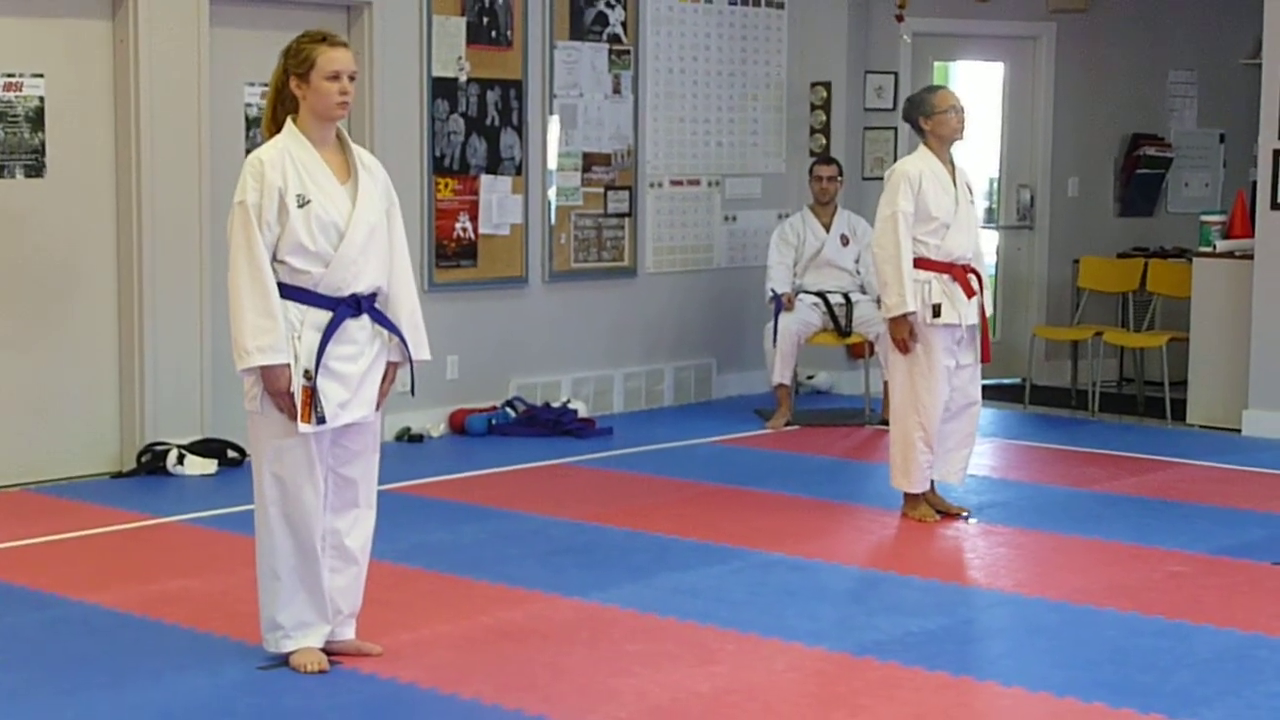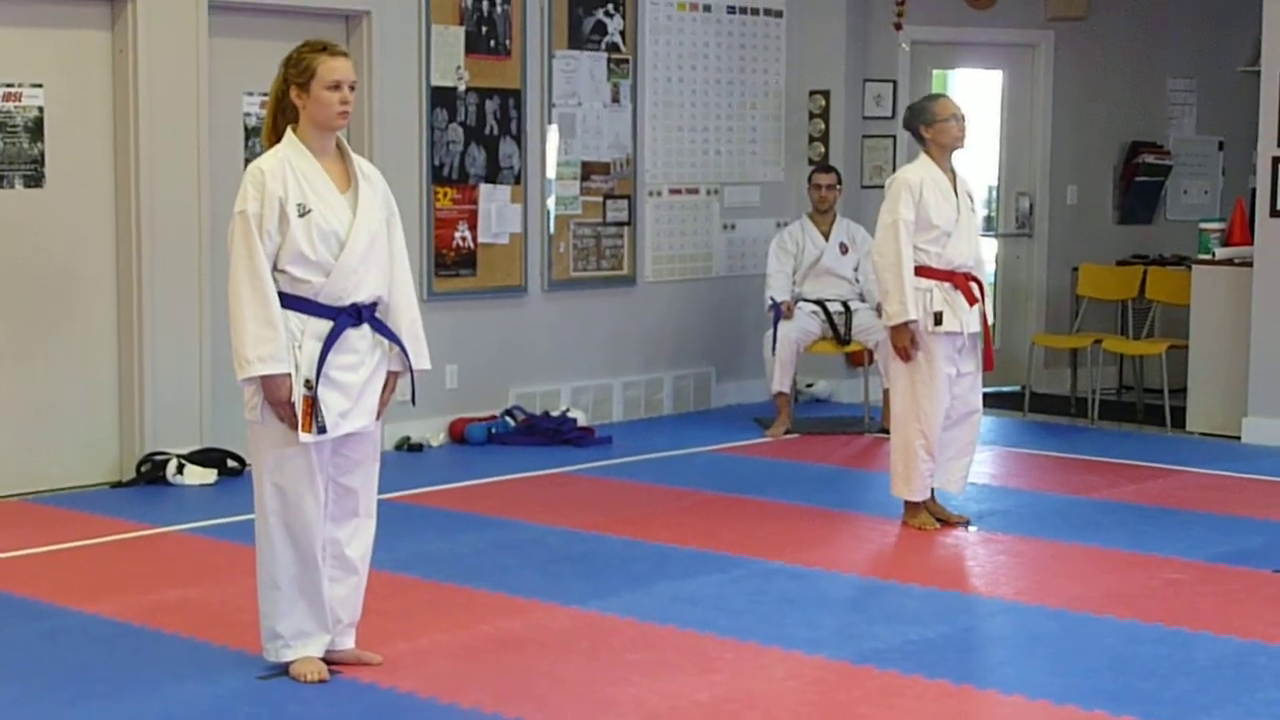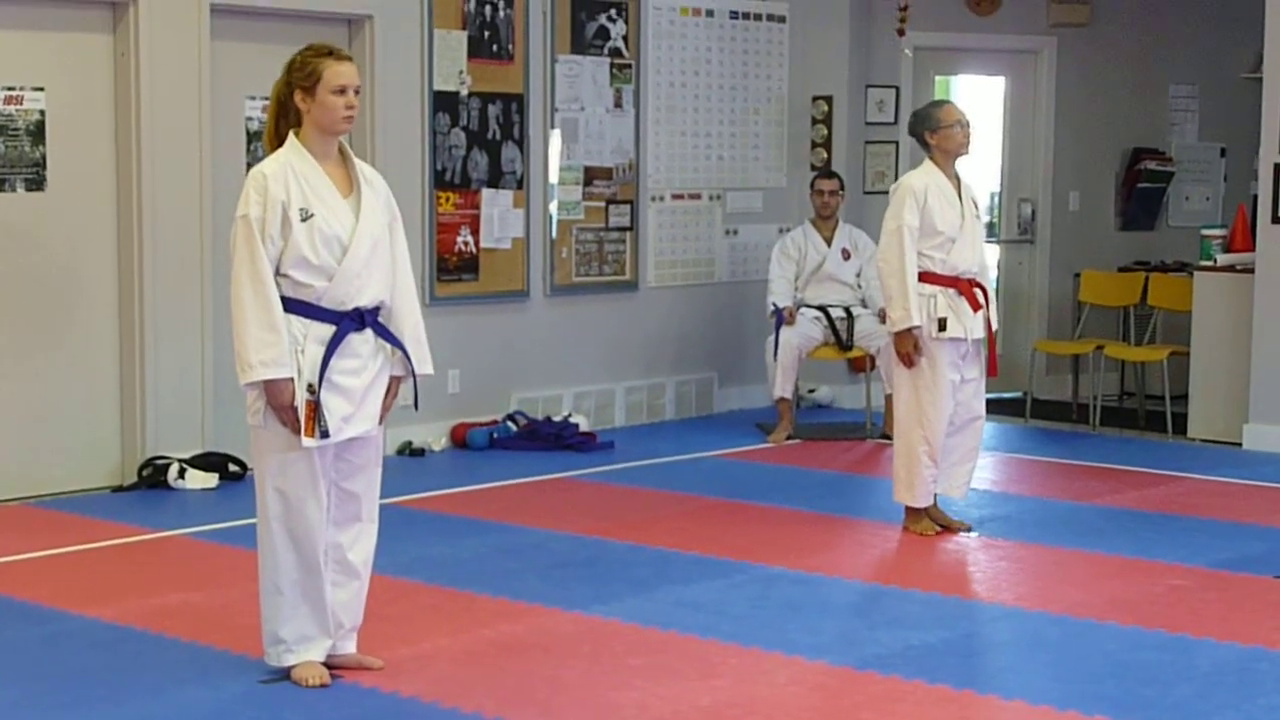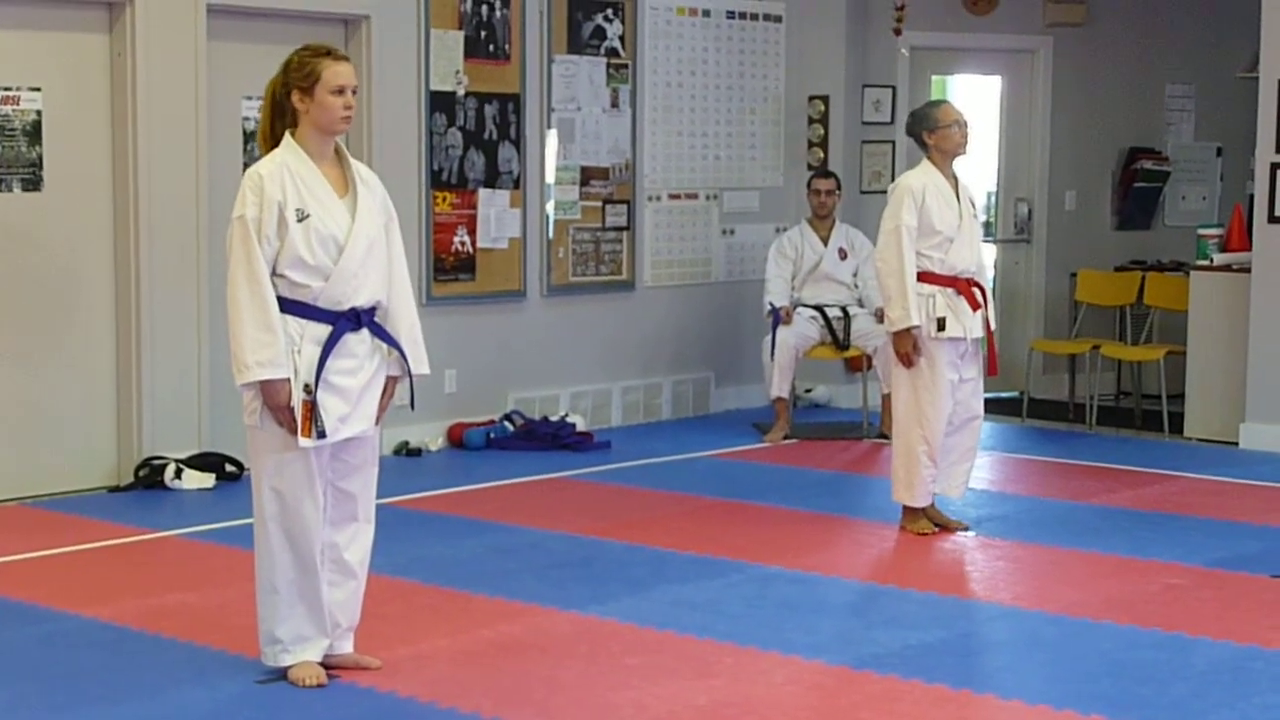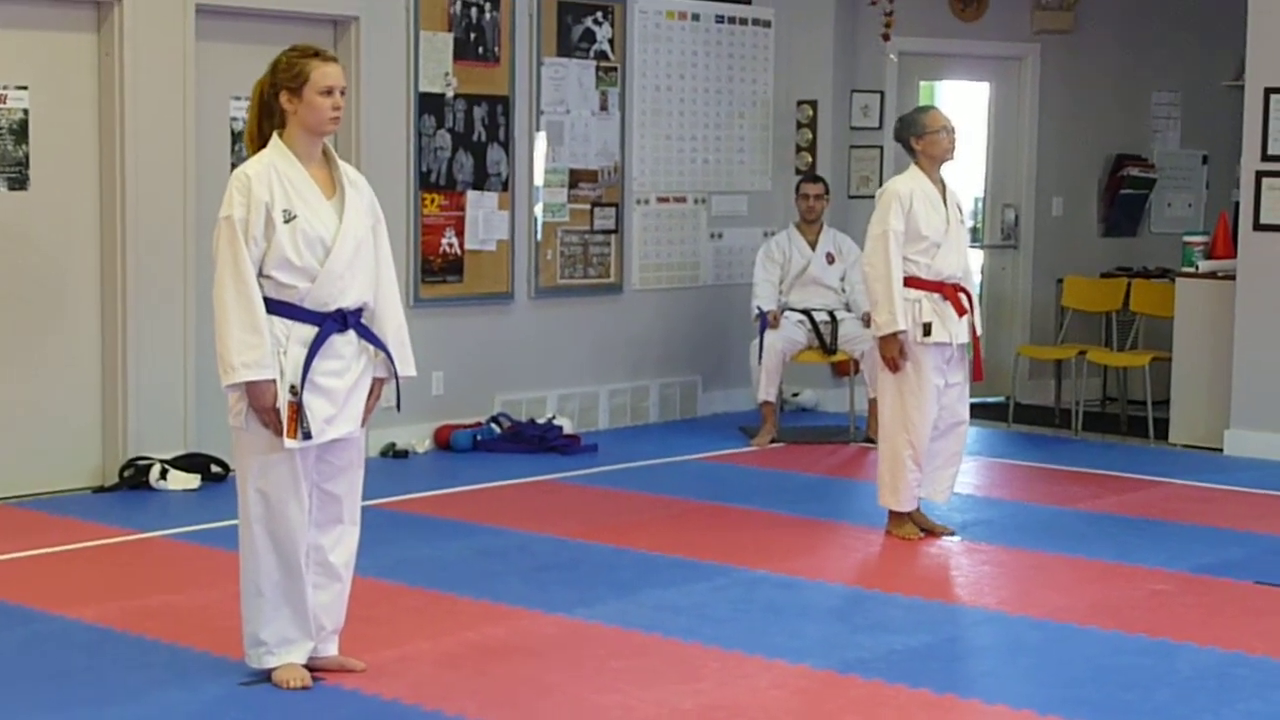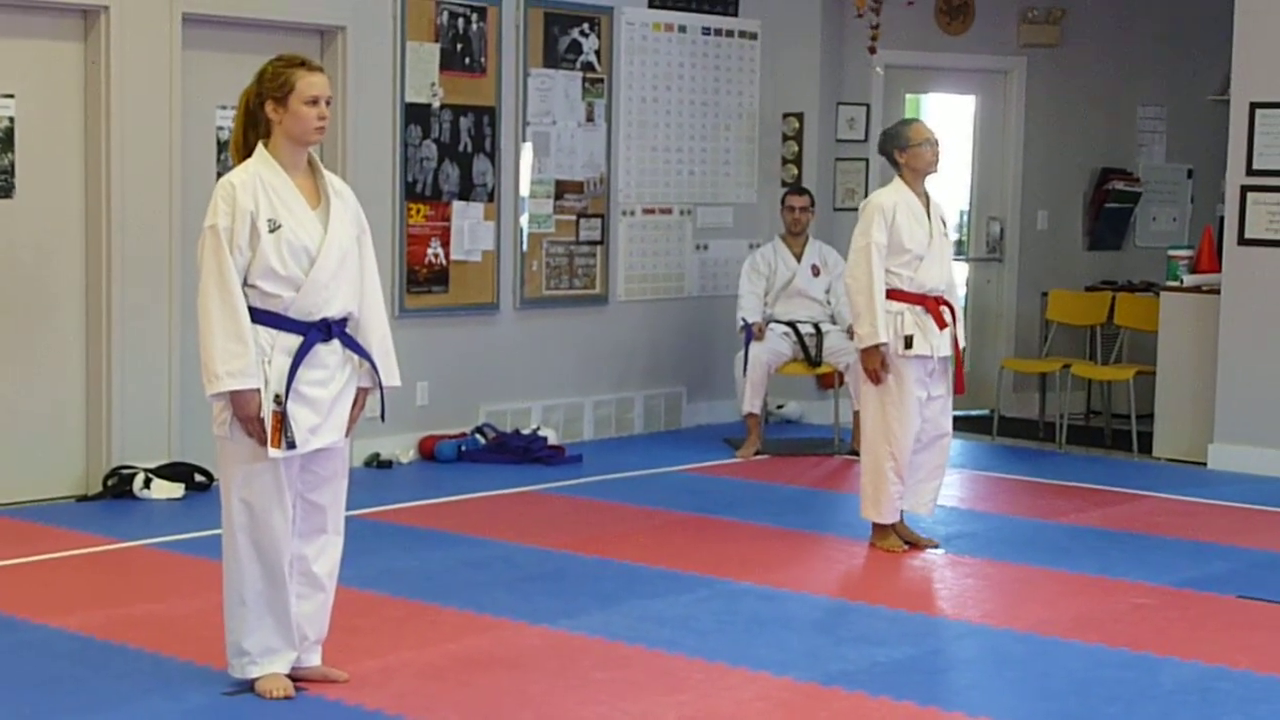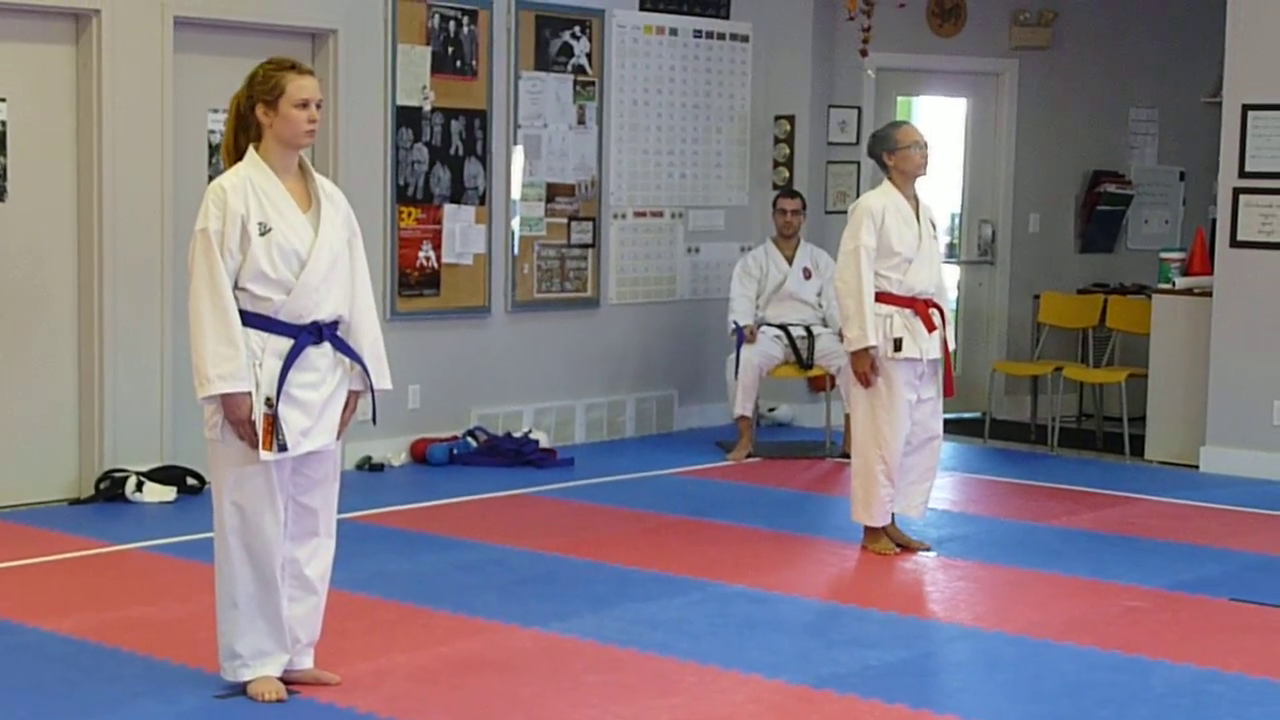
dt=0.2s
person 1, frame 1
left shoulder: (369, 169)
right shoulder: (269, 166)
left elbow: (392, 261)
right elbow: (251, 268)
left wrist: (394, 347)
right wrist: (270, 358)
left hip: (358, 346)
right hip: (297, 343)
left knee: (351, 491)
right knee: (295, 492)
left ankle: (335, 623)
right ankle: (296, 631)
person 1, frame 2
left shoulder: (368, 178)
right shoulder: (268, 176)
left elbow: (393, 270)
right elbow: (252, 278)
left wrist: (394, 358)
right wrist: (270, 367)
left hip: (358, 354)
right hip: (297, 352)
left knee: (351, 502)
right knee: (295, 502)
left ankle: (336, 632)
right ankle: (296, 641)
person 1, frame 3
left shoulder: (370, 183)
right shoulder: (272, 180)
left elbow: (395, 275)
right elbow: (254, 283)
left wrist: (396, 361)
right wrist: (273, 373)
left hip: (360, 359)
right hip: (300, 357)
left knee: (353, 506)
right knee: (297, 507)
left ankle: (337, 637)
right ankle: (298, 645)
person 1, frame 4
left shoulder: (366, 183)
right shoulder: (268, 181)
left elbow: (390, 274)
right elbow: (251, 283)
left wrist: (393, 361)
right wrist: (270, 373)
left hip: (357, 359)
right hip: (297, 357)
left knee: (350, 506)
right knee: (294, 506)
left ankle: (334, 637)
right ankle: (295, 645)
person 1, frame 5
left shoulder: (354, 184)
right shoulder: (255, 181)
left elbow: (378, 276)
right elbow: (238, 283)
left wrist: (379, 363)
right wrist: (256, 375)
left hip: (343, 361)
right hip: (284, 359)
left knee: (335, 508)
right knee: (280, 508)
left ankle: (319, 639)
right ankle: (279, 647)
person 1, frame 6
left shoulder: (339, 194)
right shoulder: (240, 190)
left elbow: (363, 286)
right elbow: (222, 293)
left wrist: (364, 374)
right wrist: (240, 383)
left hip: (328, 371)
right hip: (267, 369)
left knee: (319, 518)
right knee: (263, 518)
left ankle: (301, 649)
right ankle: (261, 657)
person 1, frame 7
left shoulder: (330, 198)
right shoulder: (231, 194)
left elbow: (354, 290)
right elbow: (213, 296)
left wrist: (355, 377)
right wrist: (231, 387)
left hip: (318, 374)
right hip: (258, 371)
left knee: (310, 521)
right knee: (254, 521)
left ankle: (293, 652)
right ankle: (253, 660)
person 2, frame 1
left shoulder: (960, 176)
right shoulder: (908, 172)
right elbow: (890, 244)
left wrist: (978, 301)
right wrist: (898, 310)
left hip: (961, 298)
right hip: (926, 298)
left knee: (962, 399)
right knee: (922, 399)
left ankle: (931, 488)
right ankle: (913, 494)
person 2, frame 2
left shoulder: (961, 184)
right shoulder: (909, 180)
right elbow: (891, 252)
left wrist: (980, 309)
right wrist: (900, 317)
left hip: (963, 307)
right hip: (927, 306)
left knee: (963, 406)
right knee: (923, 406)
left ankle: (931, 497)
right ankle: (913, 503)
person 2, frame 3
left shoulder: (965, 190)
right shoulder: (913, 186)
right elbow: (895, 258)
left wrist: (984, 314)
right wrist: (904, 324)
left hip: (966, 312)
right hip: (931, 311)
left knee: (966, 413)
right knee: (926, 412)
left ankle: (933, 503)
right ankle: (915, 509)
person 2, frame 4
left shoulder: (962, 190)
right shoulder: (911, 187)
right elbow: (893, 258)
left wrist: (982, 314)
right wrist: (902, 323)
left hip: (965, 312)
right hip: (929, 312)
left knee: (964, 413)
right knee: (925, 412)
left ankle: (931, 503)
right ankle: (912, 509)
person 2, frame 5
left shoulder: (950, 195)
right shoulder: (899, 191)
right elbow: (880, 262)
left wrist: (968, 319)
right wrist: (889, 328)
left hip: (951, 318)
right hip: (916, 317)
left knee: (949, 417)
right knee: (910, 417)
left ankle: (916, 507)
right ankle: (898, 513)
person 2, frame 6
left shoulder: (934, 208)
right shoulder: (882, 204)
right elbow: (863, 275)
left wrist: (952, 333)
right wrist: (871, 340)
left hip: (934, 330)
right hip: (898, 329)
left knee: (932, 430)
right knee: (893, 429)
left ankle: (900, 519)
right ankle: (881, 525)
person 2, frame 7
left shoulder: (924, 211)
right shoulder: (872, 207)
right elbow: (852, 278)
left wrist: (942, 335)
right wrist: (861, 343)
left hip: (924, 333)
right hip: (888, 332)
left knee: (923, 433)
right knee: (883, 432)
left ankle: (892, 522)
right ankle: (873, 528)
person 3, frame 1
left shoulder: (858, 226)
right shoulder: (791, 227)
left elbow: (871, 268)
right elbow: (779, 267)
right wrist: (783, 292)
left hip: (852, 300)
right hip: (809, 301)
right knee: (782, 328)
left ankle: (890, 405)
right ankle: (784, 406)
person 3, frame 2
left shoulder: (856, 234)
right shoulder: (790, 236)
left elbow: (870, 276)
right elbow: (778, 275)
right wrist: (782, 300)
left hip: (850, 308)
right hip: (808, 309)
left knee: (891, 333)
right knee: (781, 336)
left ankle: (890, 413)
right ankle: (783, 415)
person 3, frame 3
left shoulder: (859, 240)
right shoulder: (793, 241)
left elbow: (873, 281)
right elbow: (780, 281)
left wrist: (884, 307)
right wrist: (785, 306)
left hip: (853, 314)
right hip: (810, 315)
left knee: (893, 338)
right knee: (784, 341)
left ankle: (891, 419)
right ankle: (785, 420)
person 3, frame 4
left shoulder: (856, 239)
right shoulder: (789, 241)
left elbow: (869, 281)
right elbow: (777, 281)
left wrist: (880, 307)
right wrist: (782, 306)
left hip: (849, 314)
right hip: (807, 314)
left knee: (890, 338)
right knee: (781, 341)
left ankle: (888, 419)
right ankle: (781, 420)
person 3, frame 5
left shoulder: (843, 244)
right shoulder: (777, 245)
left elbow: (857, 286)
right elbow: (764, 285)
left wrist: (867, 311)
right wrist: (769, 310)
left hip: (836, 318)
right hip: (794, 318)
left knee: (876, 342)
right knee: (768, 344)
left ankle: (874, 424)
right ankle: (769, 424)
person 3, frame 6
left shoulder: (829, 256)
right shoulder: (762, 257)
left elbow: (842, 298)
right elbow: (750, 296)
left wrist: (853, 324)
right wrist: (754, 321)
left hip: (822, 330)
right hip: (779, 330)
left knee: (862, 354)
right knee: (753, 356)
left ankle: (859, 435)
right ankle: (753, 435)
person 3, frame 7
left shoulder: (820, 259)
right shoulder: (754, 260)
left elbow: (833, 301)
right elbow: (741, 300)
left wrist: (845, 327)
right wrist: (746, 325)
left hip: (813, 333)
right hip: (771, 334)
right knee: (745, 359)
left ankle: (852, 438)
right ankle: (745, 438)
